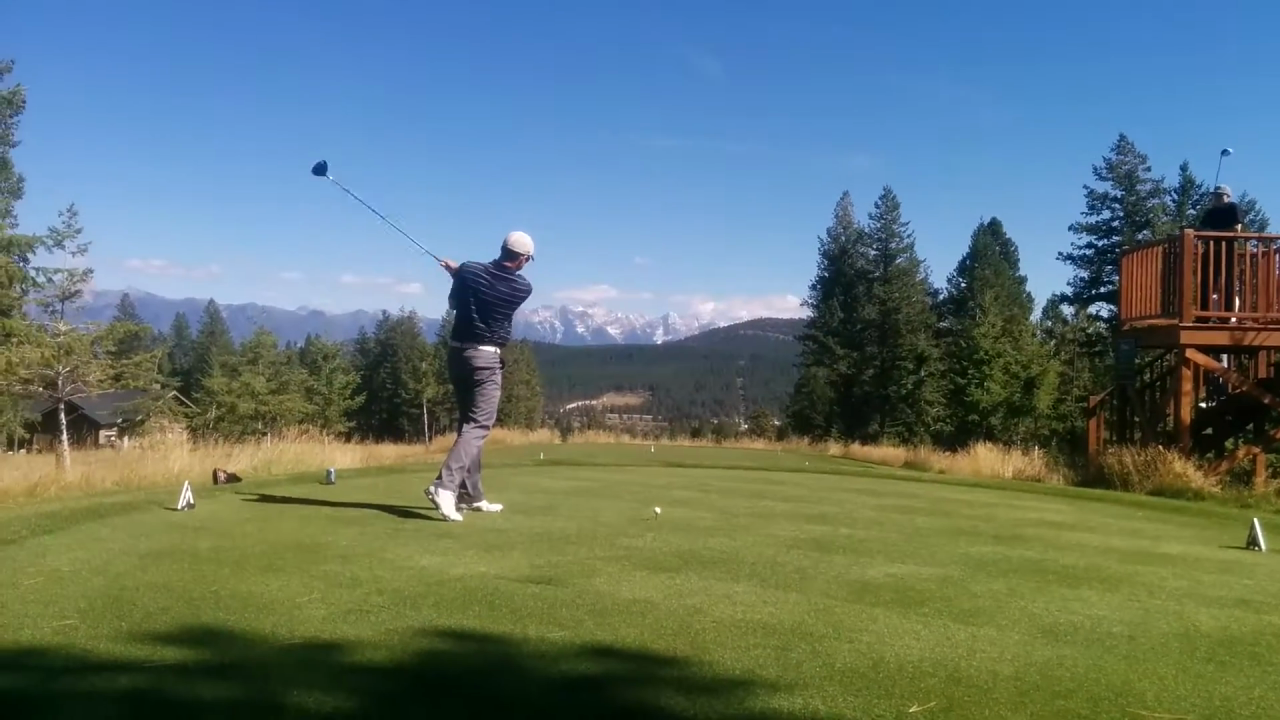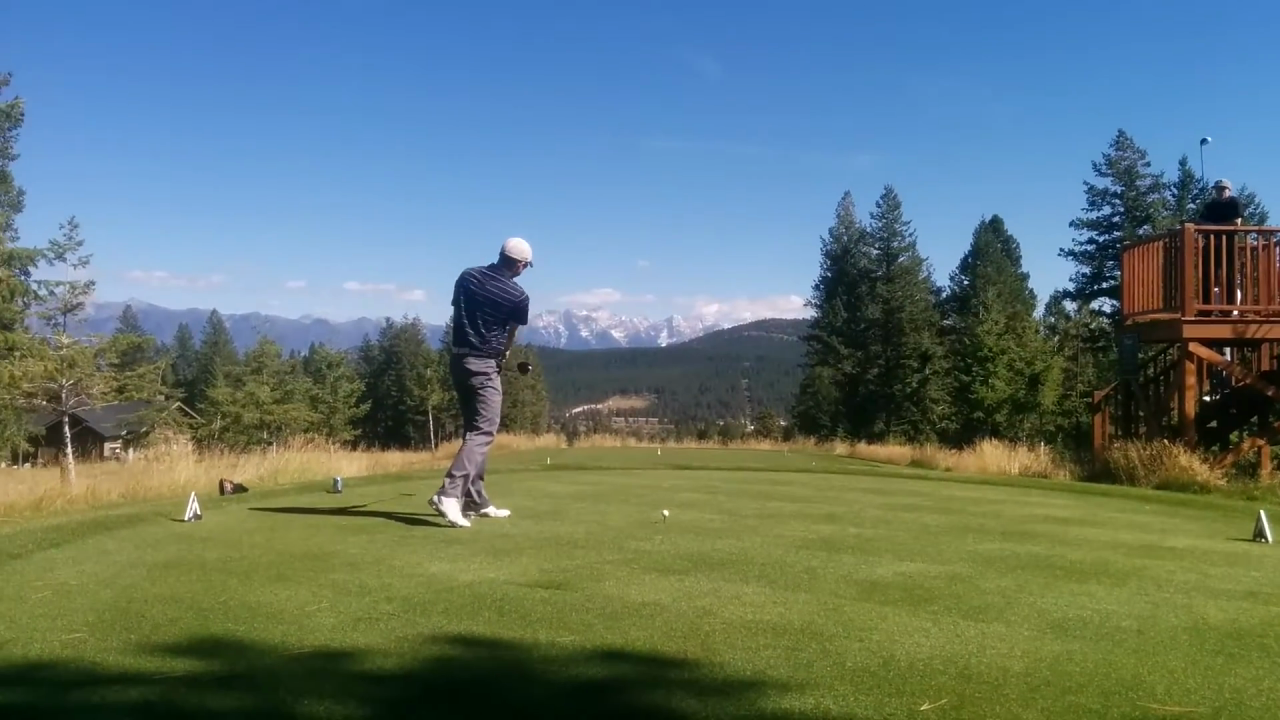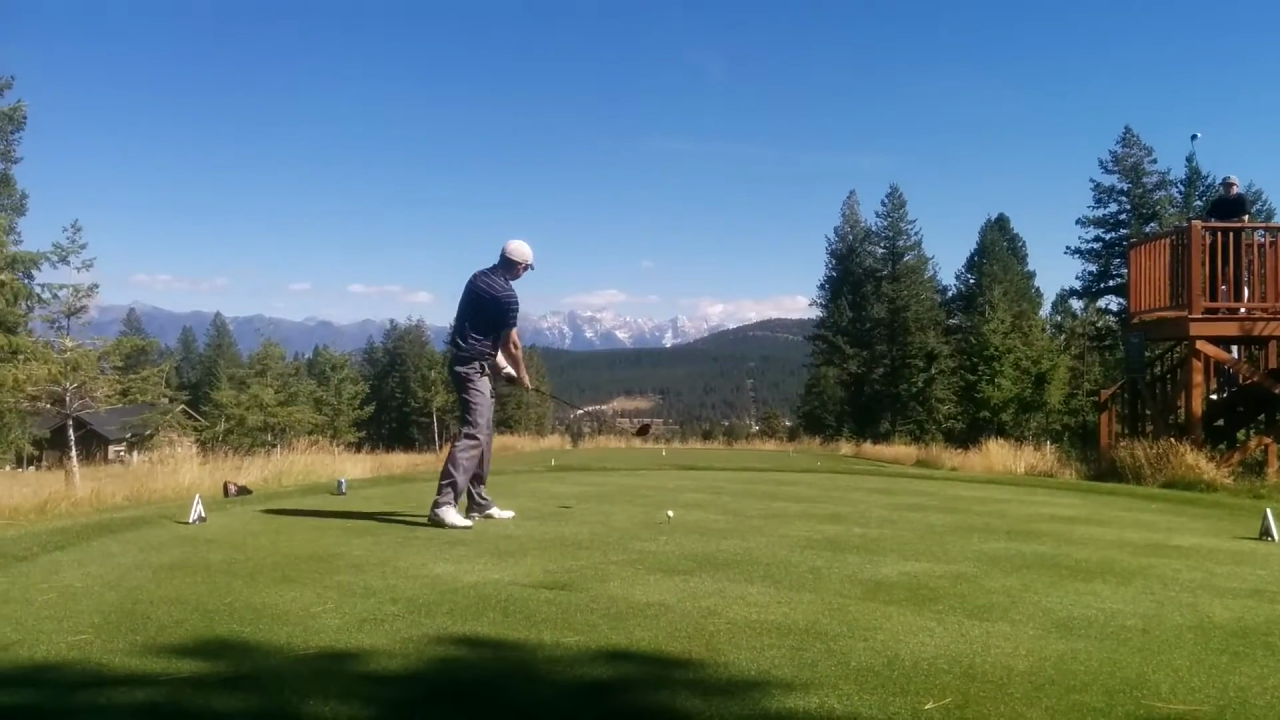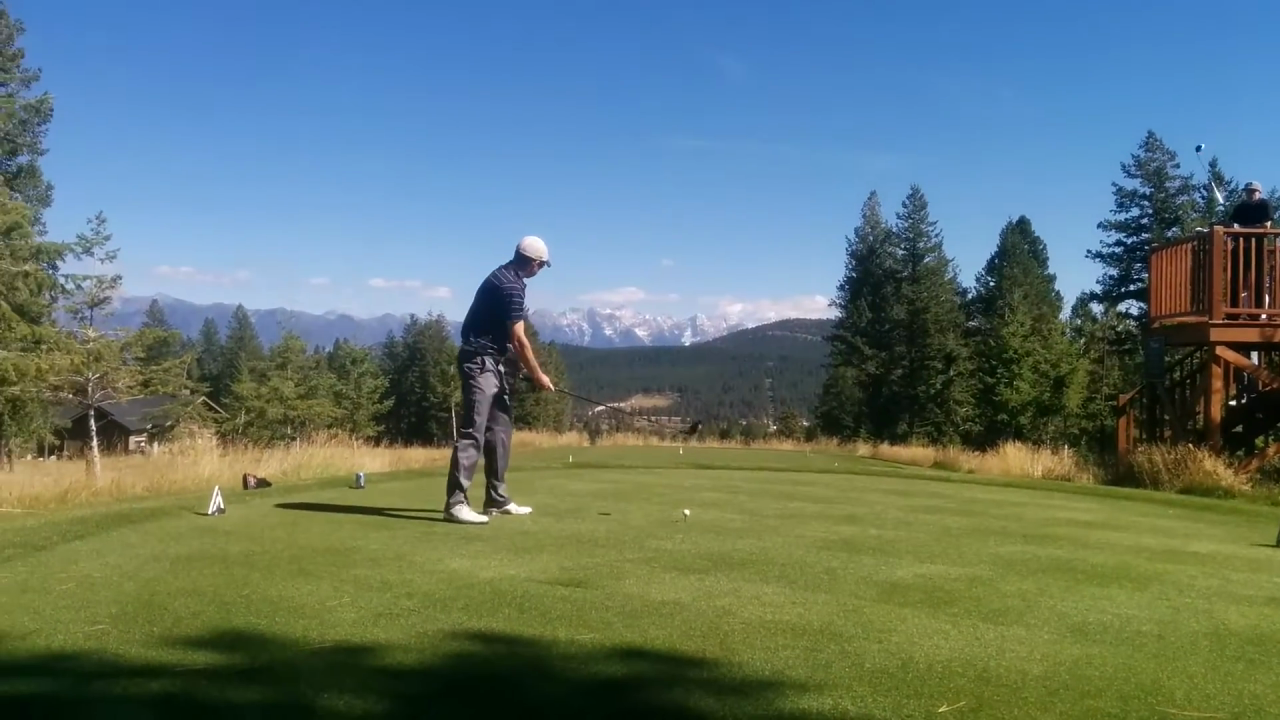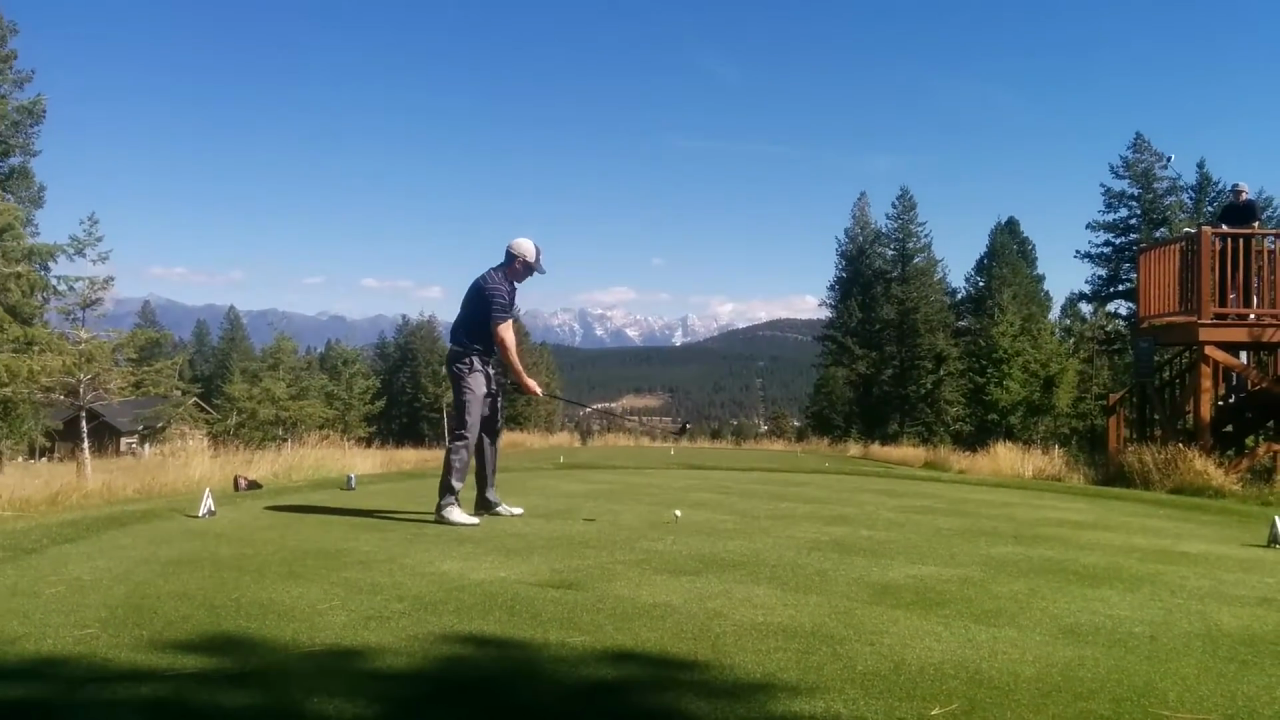
dt=0.2s
person 1, frame 1
left shoulder: (467, 272)
right shoulder: (523, 288)
left hip: (458, 354)
right hip: (486, 359)
left knee: (470, 423)
right knee: (478, 426)
left ankle: (470, 495)
right ankle: (446, 485)
person 1, frame 2
left shoulder: (467, 276)
right shoulder: (518, 296)
left hip: (460, 360)
right hip: (483, 365)
left knee: (477, 429)
right knee: (484, 432)
left ankle: (475, 501)
right ankle: (450, 494)
person 1, frame 3
left shoulder: (480, 278)
right shoulder: (507, 295)
right elbow: (512, 343)
left wrist: (501, 364)
right wrist: (521, 374)
left hip: (470, 363)
right hip: (473, 366)
left knee: (482, 433)
right knee: (473, 433)
left ankle: (479, 503)
right ankle: (444, 503)
person 1, frame 4
left shoulder: (505, 279)
right shoulder: (510, 287)
left elbow: (511, 335)
right elbow: (519, 339)
left wrist: (528, 371)
right wrist: (538, 375)
left hip: (491, 361)
right hip: (479, 361)
left knee: (499, 429)
right knee: (473, 430)
left ankle: (497, 498)
right ankle: (455, 503)
person 1, frame 5
left shoulder: (507, 287)
right shoulder: (493, 287)
left elbow: (508, 332)
right elbow: (502, 340)
left wrist: (516, 375)
right wrist: (523, 378)
left hip: (483, 363)
right hip: (467, 361)
left knee: (490, 430)
right knee: (466, 430)
left ankle: (487, 500)
right ankle: (448, 504)
